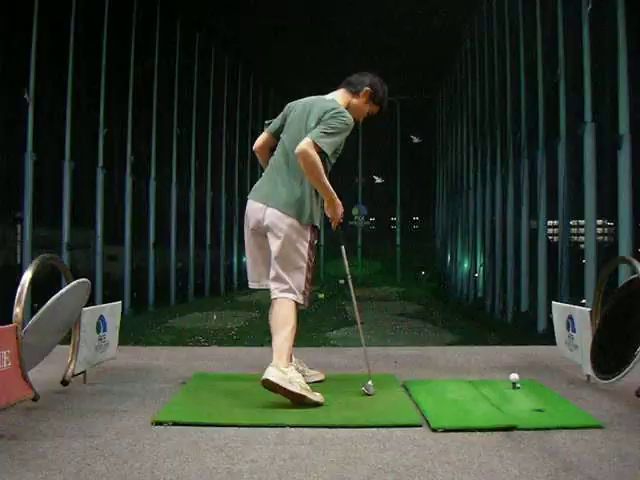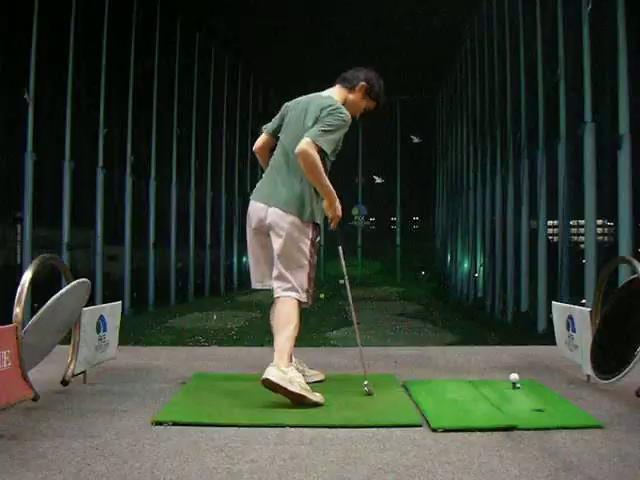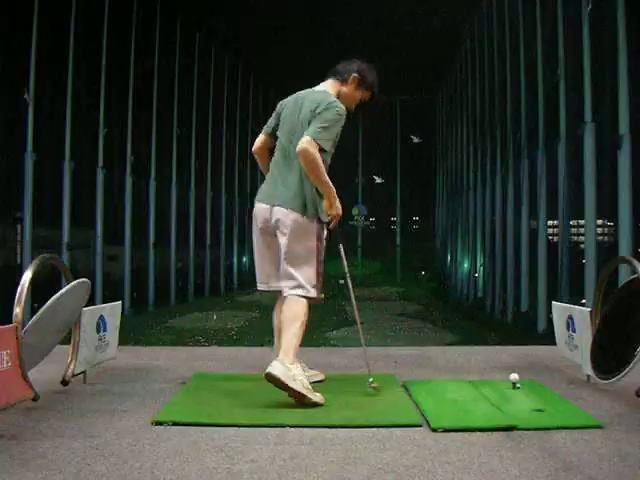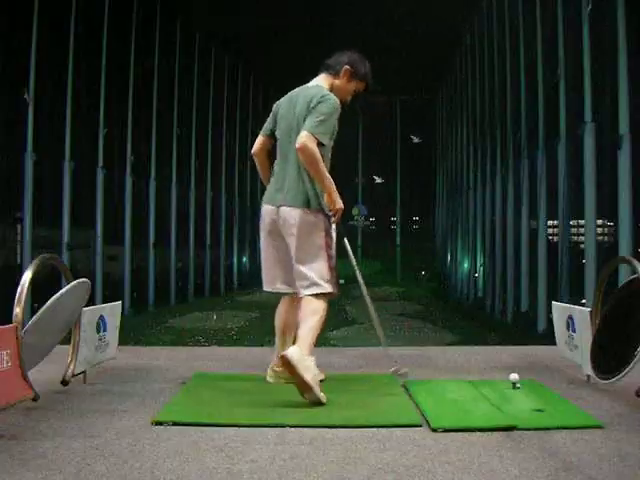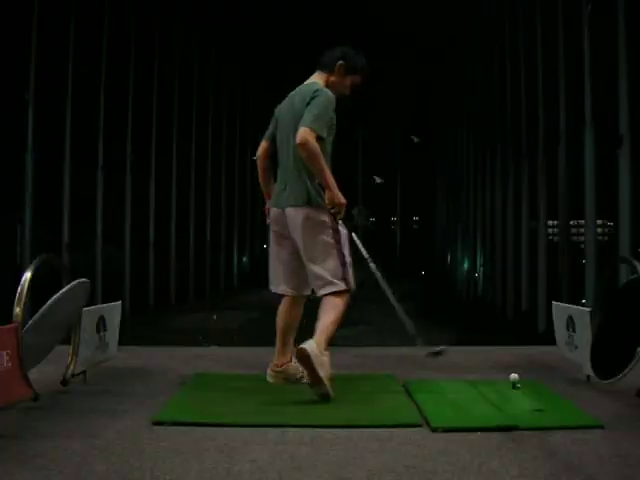
dt=0.1s
person 1, frame 1
left shoulder: (297, 104)
right shoulder: (341, 116)
left elbow: (260, 146)
right elbow: (304, 151)
right wrist: (331, 198)
left hip: (258, 203)
right hip: (292, 213)
left knee: (281, 289)
right knee: (288, 293)
left ankle: (286, 361)
right ankle: (281, 368)
person 1, frame 2
left shoulder: (294, 104)
right shoulder: (338, 113)
left elbow: (260, 147)
right elbow: (304, 151)
right wrist: (330, 197)
left hip: (260, 204)
right hip: (294, 212)
left knee: (282, 288)
right knee: (290, 292)
left ankle: (285, 361)
right ankle: (281, 367)
person 1, frame 3
left shoulder: (289, 101)
right shoulder: (333, 107)
left elbow: (259, 149)
right elbow: (306, 149)
right wrist: (331, 197)
left hip: (266, 204)
right hip: (300, 210)
left knee: (289, 288)
right knee: (302, 290)
left ankle: (286, 360)
right ankle: (286, 364)
person 1, frame 4
left shoulder: (285, 100)
right shoulder: (327, 100)
left elbow: (258, 151)
right elbow: (304, 144)
right wrist: (330, 190)
left hip: (273, 205)
right hip: (306, 206)
left knee: (291, 288)
right knee: (317, 288)
left ankle: (282, 360)
right ankle: (301, 354)
person 1, frame 5
left shoulder: (287, 101)
right shoulder: (321, 96)
left elbow: (262, 155)
right elbow: (304, 141)
left wrist: (271, 196)
right wrist: (332, 187)
left hip: (282, 206)
right hip: (312, 206)
left knee: (293, 289)
right knee: (338, 286)
left ankle: (282, 363)
right ankle: (316, 346)
